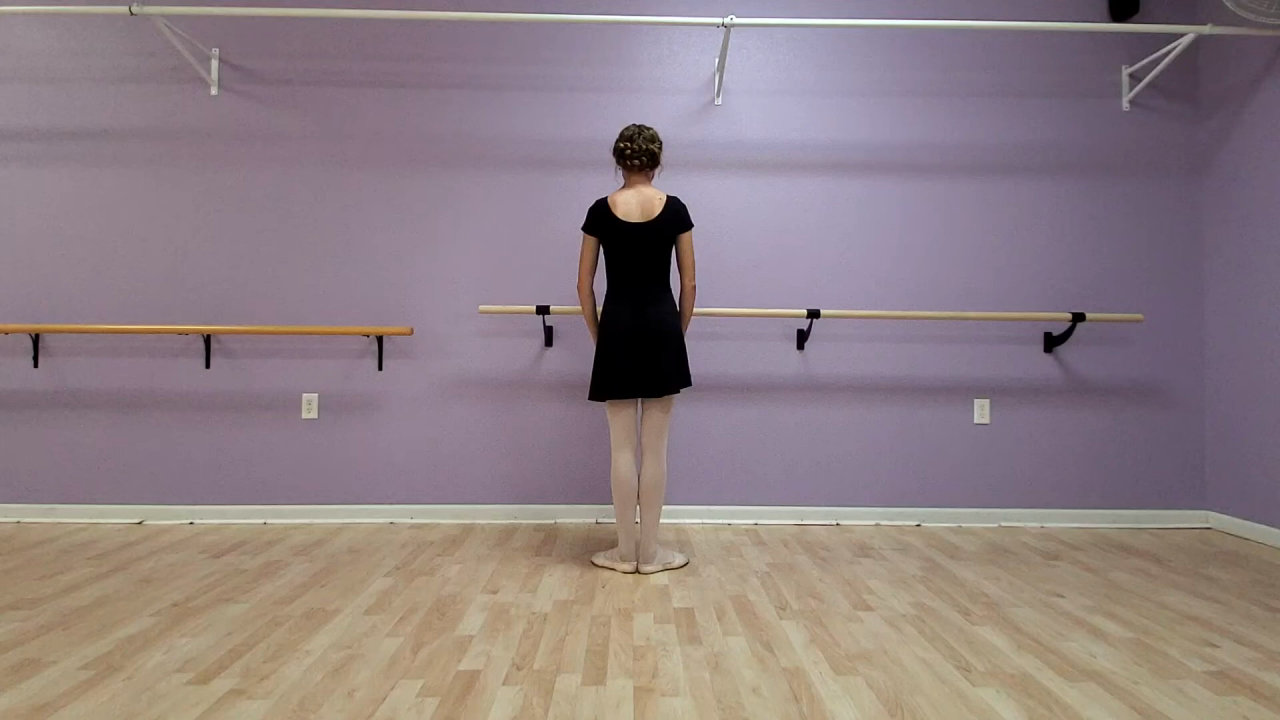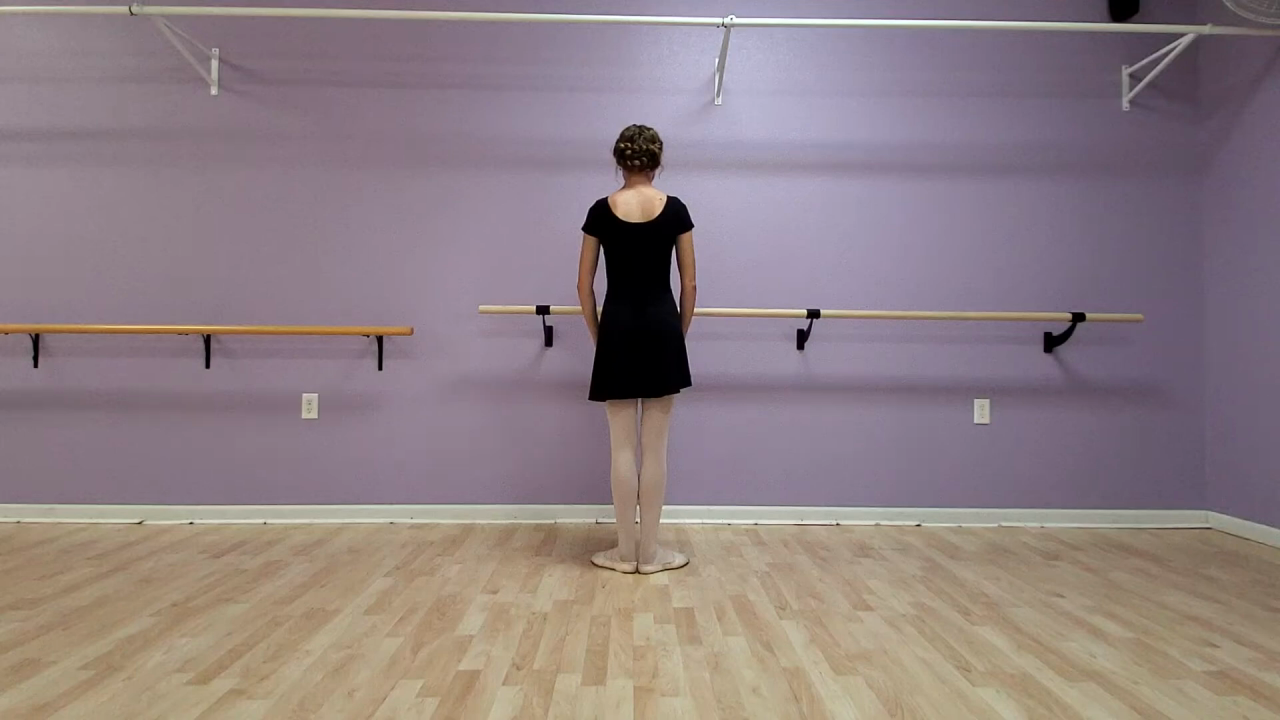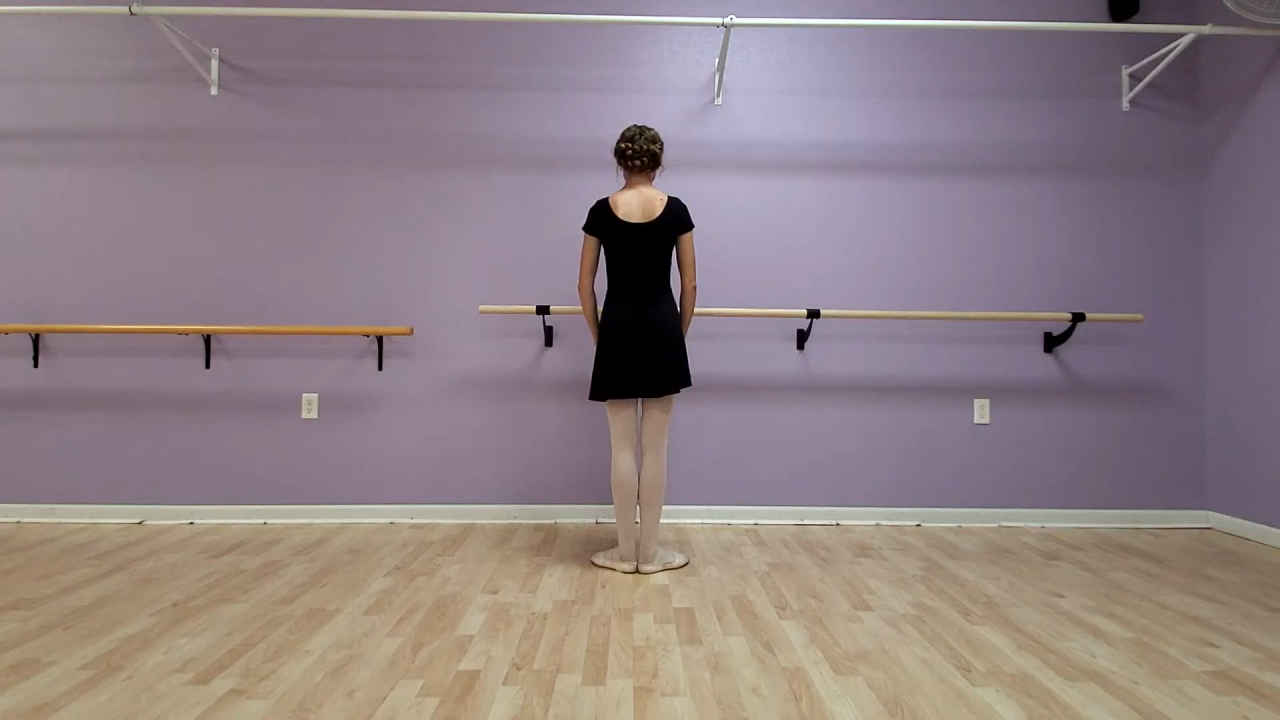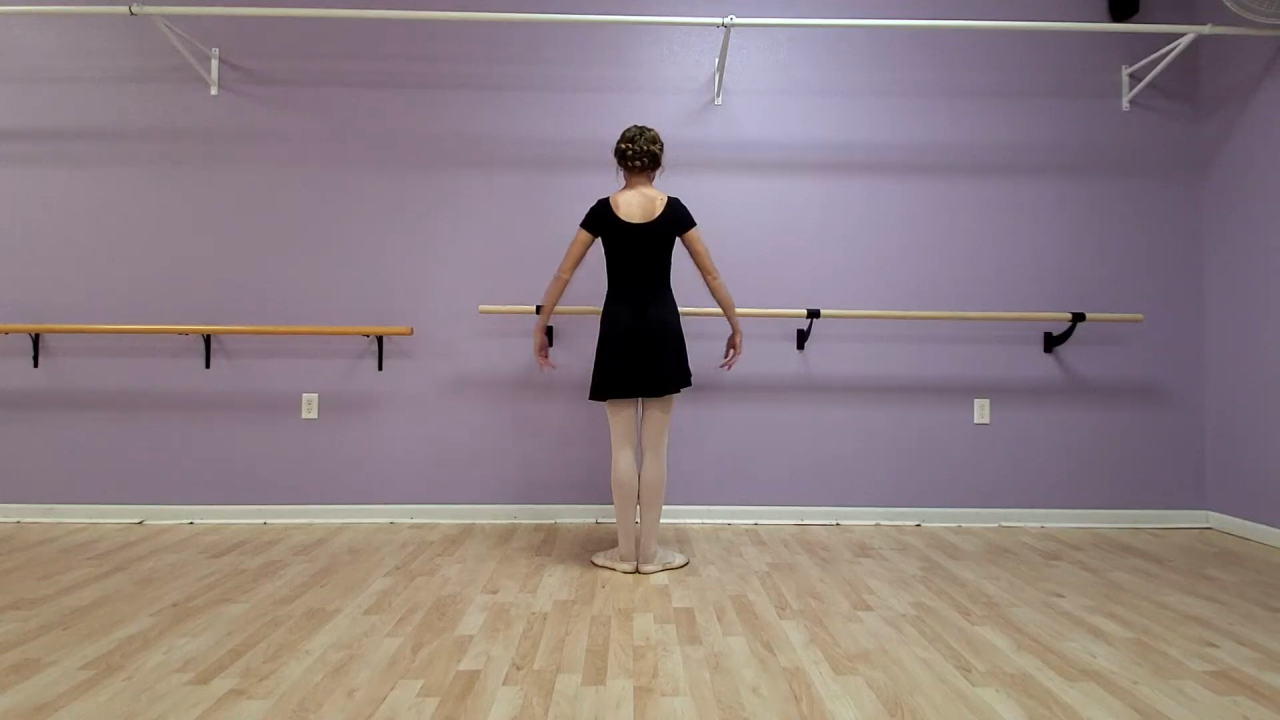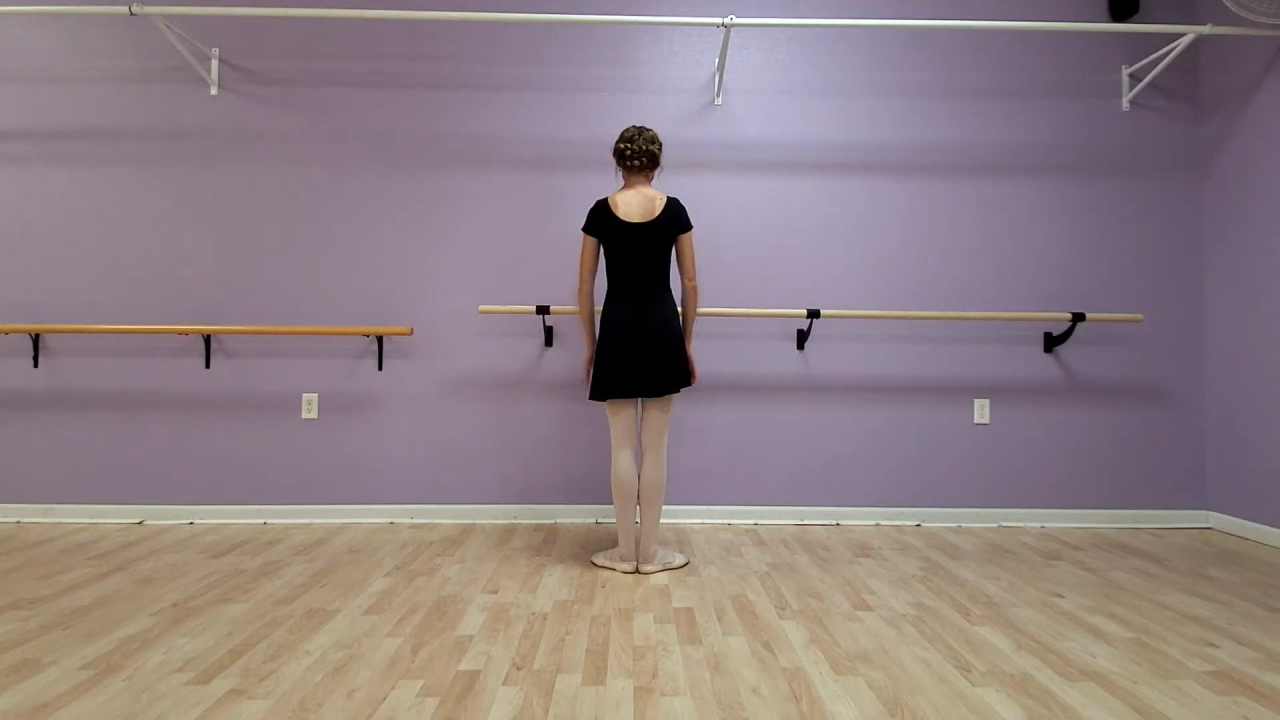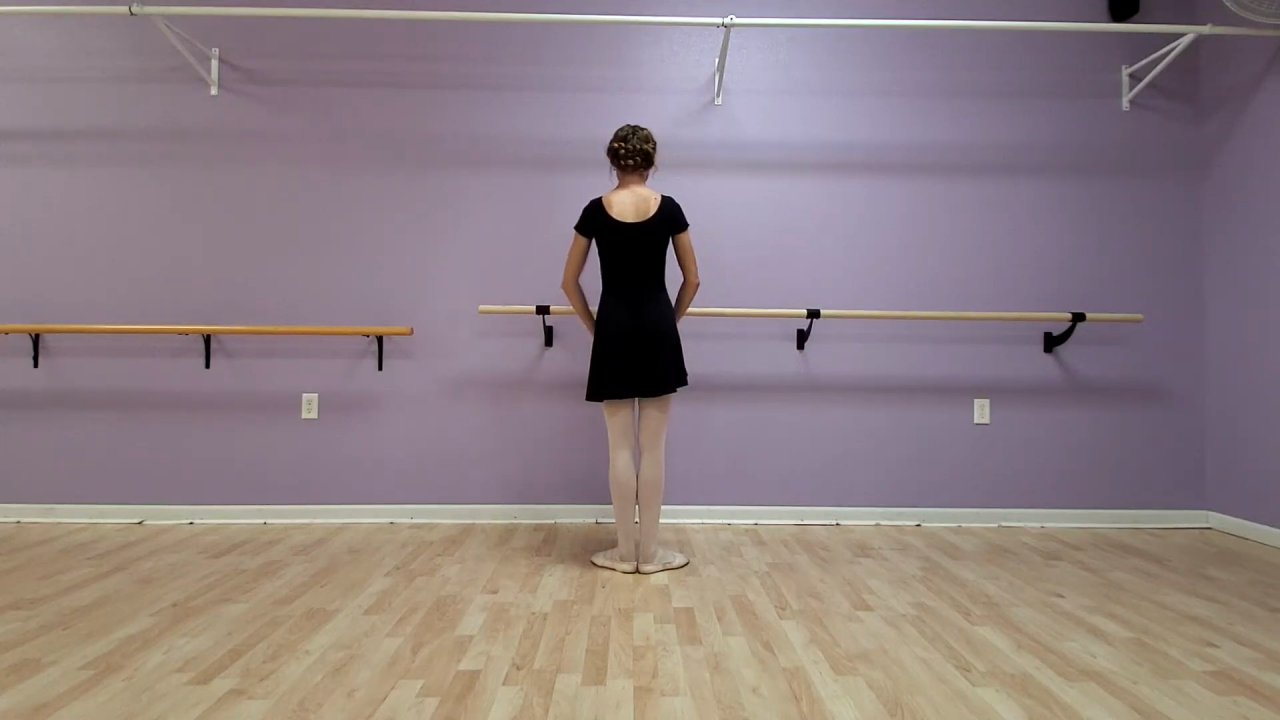
dt=0.7s
person 1, frame 1
left shoulder: (601, 211)
right shoulder: (675, 209)
left elbow: (584, 285)
right elbow: (689, 284)
left wrist: (597, 335)
right wrist: (678, 331)
left hip: (618, 326)
right hip: (660, 325)
left knee: (623, 446)
right knee: (654, 447)
left ankle: (626, 551)
right ankle: (649, 551)
person 1, frame 2
left shoulder: (602, 210)
right shoulder: (674, 209)
left elbow: (585, 285)
right elbow: (689, 283)
left wrist: (597, 334)
right wrist: (679, 332)
left hip: (618, 327)
right hip: (661, 326)
left knee: (622, 446)
right knee: (655, 447)
left ankle: (625, 550)
right ankle: (650, 550)
person 1, frame 3
left shoulder: (602, 211)
right shoulder: (675, 210)
left elbow: (585, 286)
right elbow: (689, 284)
left wrist: (598, 336)
right wrist: (679, 334)
left hip: (618, 327)
right hip: (661, 327)
left knee: (623, 446)
right knee: (655, 447)
left ankle: (625, 551)
right ankle: (649, 551)
person 1, frame 4
left shoulder: (603, 210)
right shoulder: (674, 209)
left elbow: (563, 274)
right elbow: (711, 274)
left wrist: (540, 329)
right wrist: (735, 327)
left hip: (619, 328)
right hip: (661, 328)
left knee: (623, 445)
right knee: (655, 447)
left ankle: (625, 551)
right ankle: (649, 551)
person 1, frame 5
left shoulder: (601, 211)
right shoulder: (674, 210)
left elbow: (585, 287)
right elbow: (690, 284)
left wrist: (590, 345)
right wrist: (686, 342)
left hip: (618, 328)
right hip: (661, 327)
left knee: (623, 446)
right knee: (654, 447)
left ankle: (625, 551)
right ankle: (649, 551)
person 1, frame 6
left shoulder: (596, 210)
right shoulder: (669, 208)
left elbow: (569, 281)
right elbow: (692, 279)
left wrist: (594, 328)
left hip: (615, 328)
right hip: (656, 329)
left knee: (621, 446)
right knee: (653, 446)
left ankle: (625, 551)
right ankle: (650, 551)
